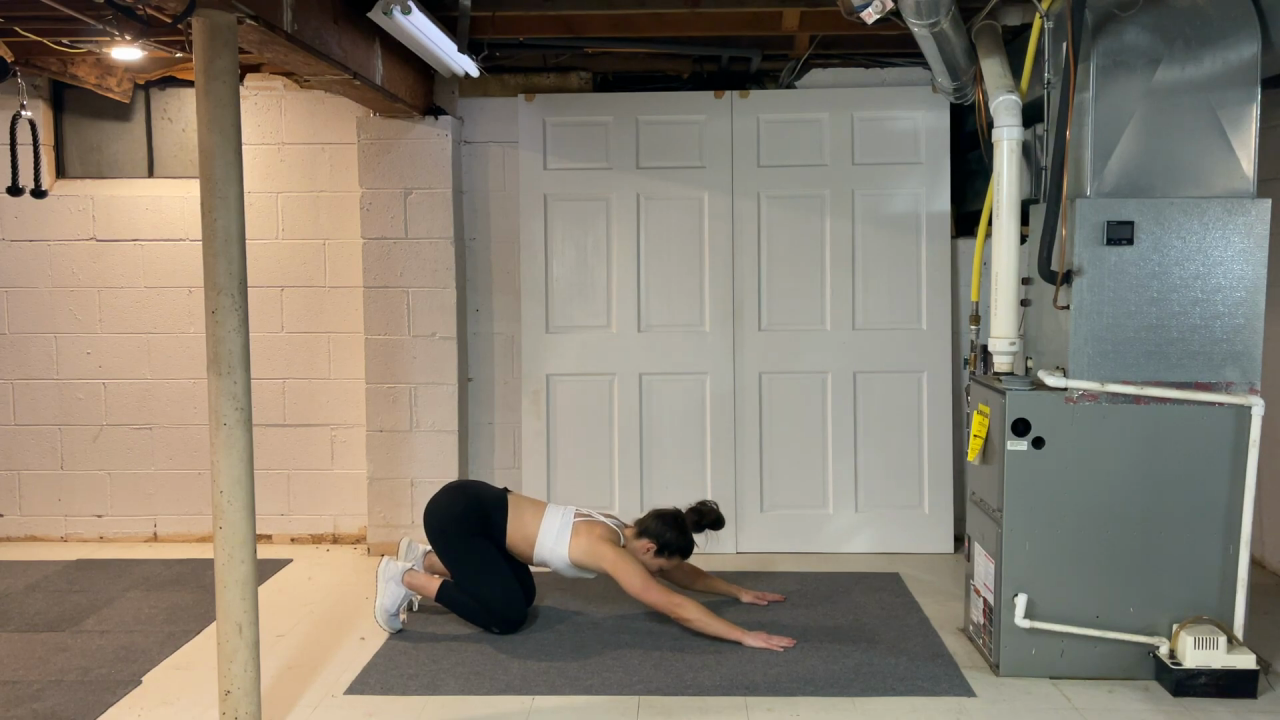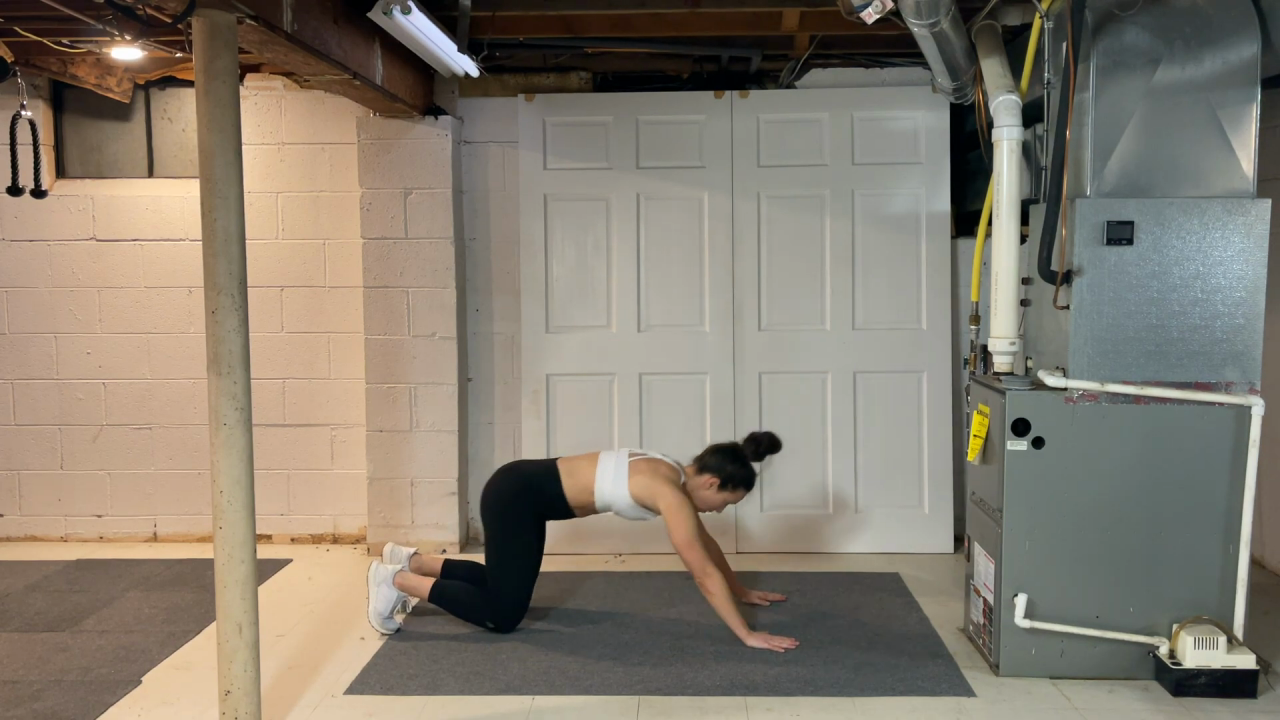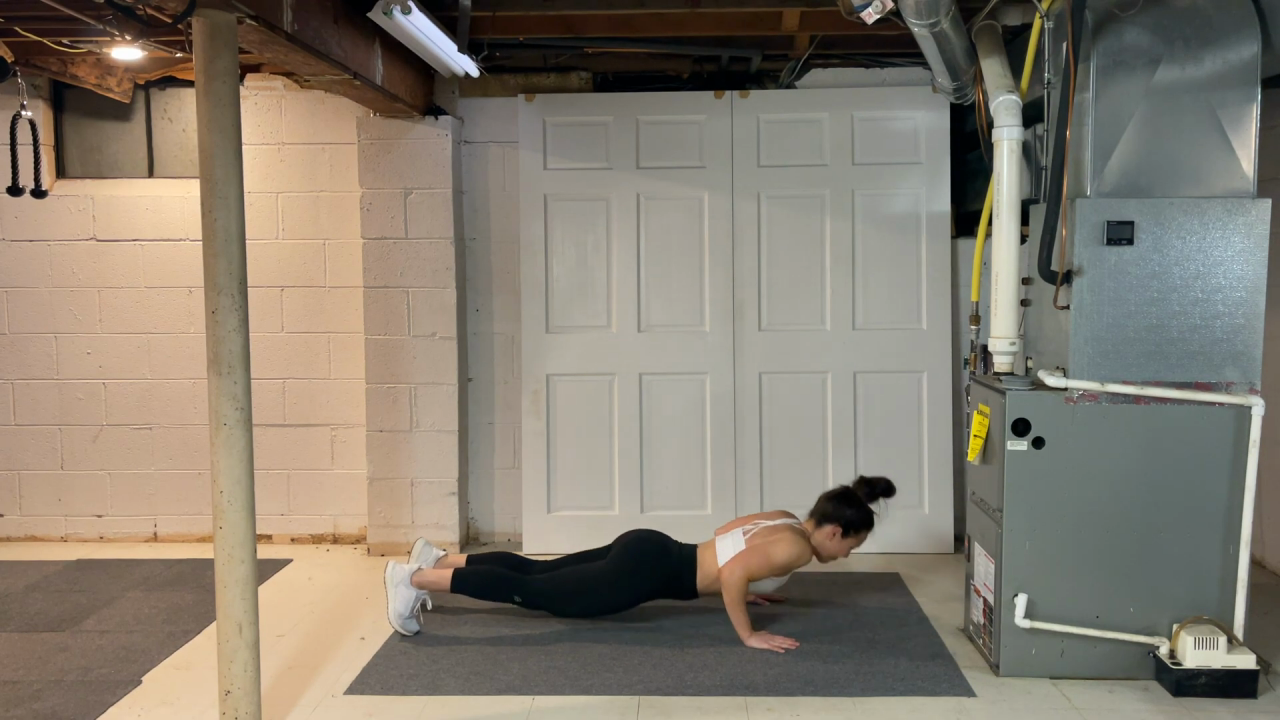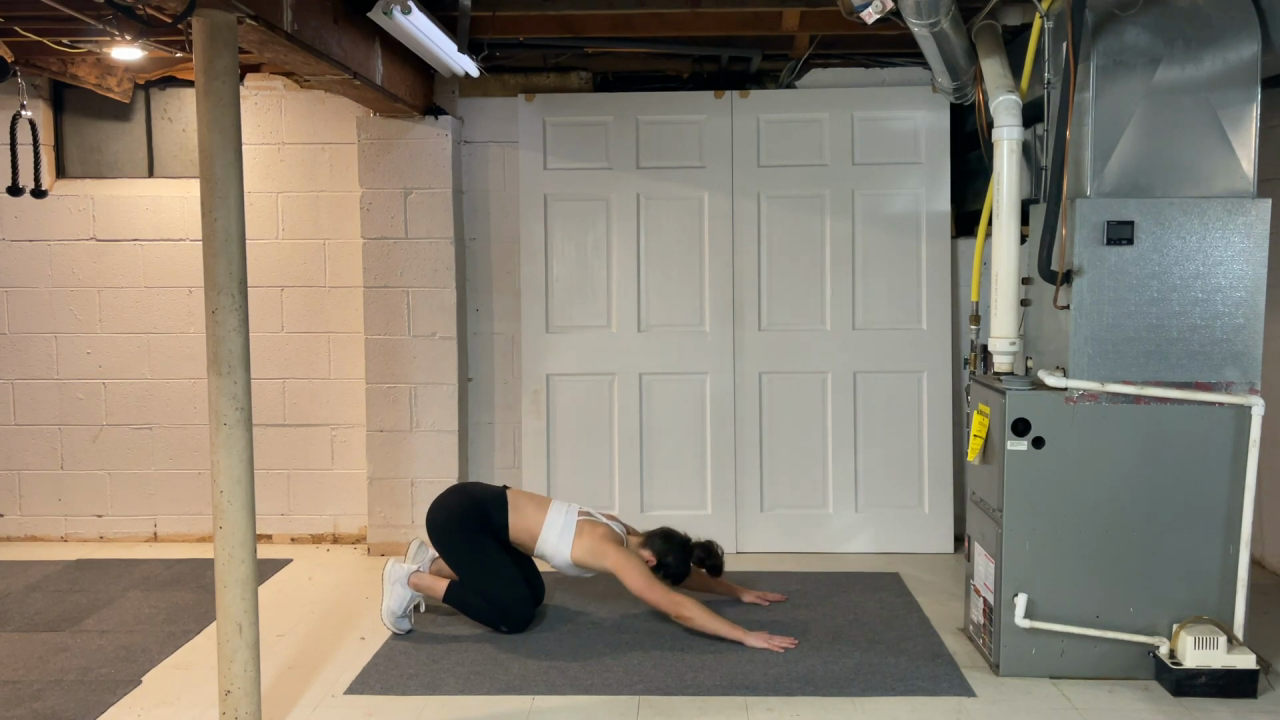
dt=1s
person 1, frame 1
left shoulder: (620, 533)
right shoulder: (611, 551)
left elbow: (682, 573)
right elbow: (676, 606)
left wrist: (740, 592)
right wrist: (745, 636)
left hip: (477, 505)
right hip: (457, 513)
left knee: (523, 595)
right knee: (507, 617)
left ankle: (425, 558)
right ankle: (405, 578)
person 1, frame 2
left shoulder: (676, 478)
right shoulder: (667, 488)
left elbow: (702, 539)
right elbow: (703, 571)
left wrist: (742, 591)
right wrist: (748, 634)
left hip: (524, 490)
right hip: (517, 496)
left knee: (507, 586)
right knee: (502, 615)
left ankle: (409, 559)
right ankle: (396, 581)
person 1, frame 3
left shoulder: (784, 522)
right shoulder: (795, 549)
right elbow: (732, 575)
left wrist: (753, 588)
right wrist: (747, 634)
left hip: (646, 550)
right hip: (645, 572)
left knee: (535, 573)
right knee: (529, 592)
left ankle: (437, 559)
right ankle: (416, 577)
person 1, frame 4
left shoulder: (626, 537)
right shoulder: (614, 553)
left elbow: (682, 570)
right elbow: (678, 608)
left wrist: (741, 593)
right wrist: (746, 636)
left hip: (480, 509)
right hip: (457, 515)
left knee: (532, 596)
right knee: (514, 616)
left ankle: (432, 563)
right ankle: (412, 580)
